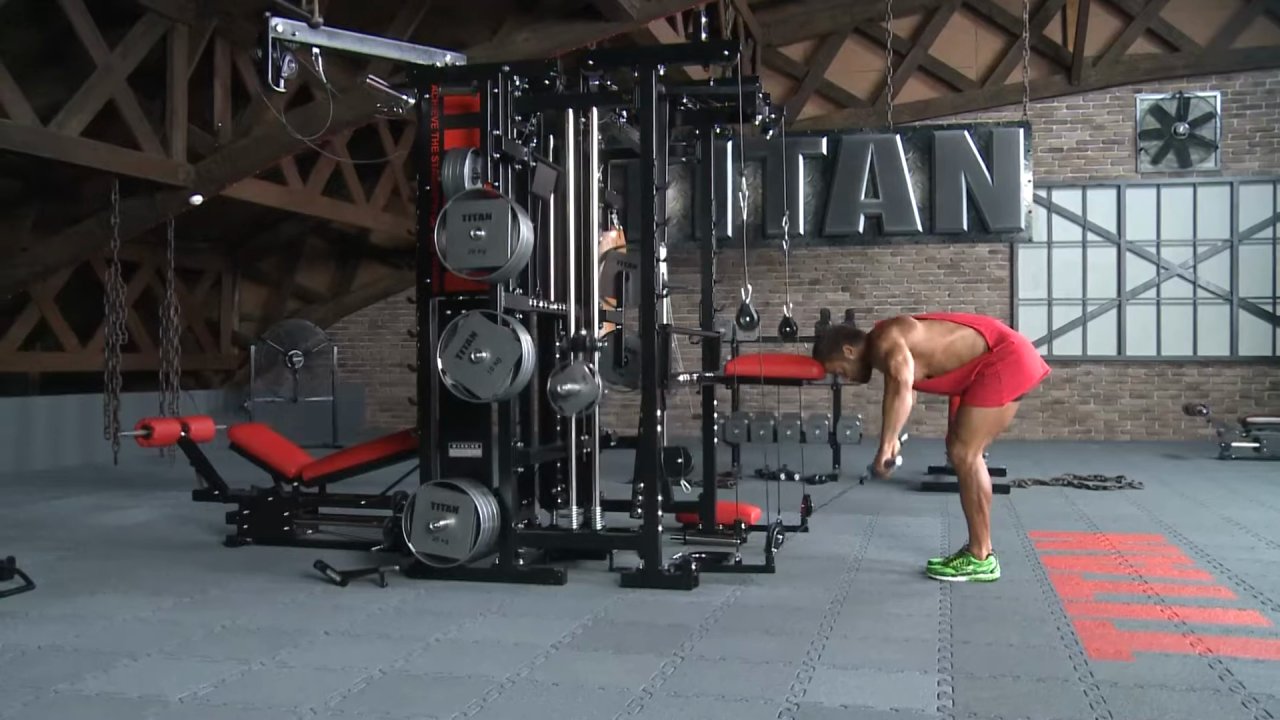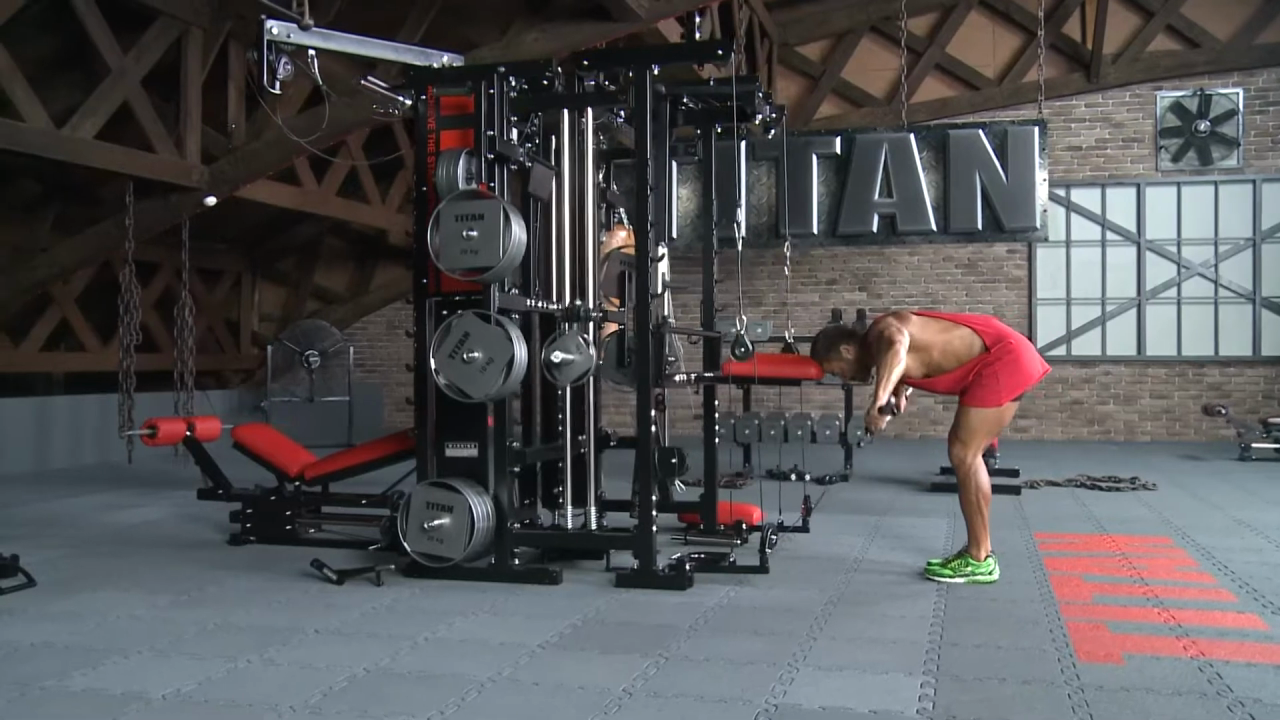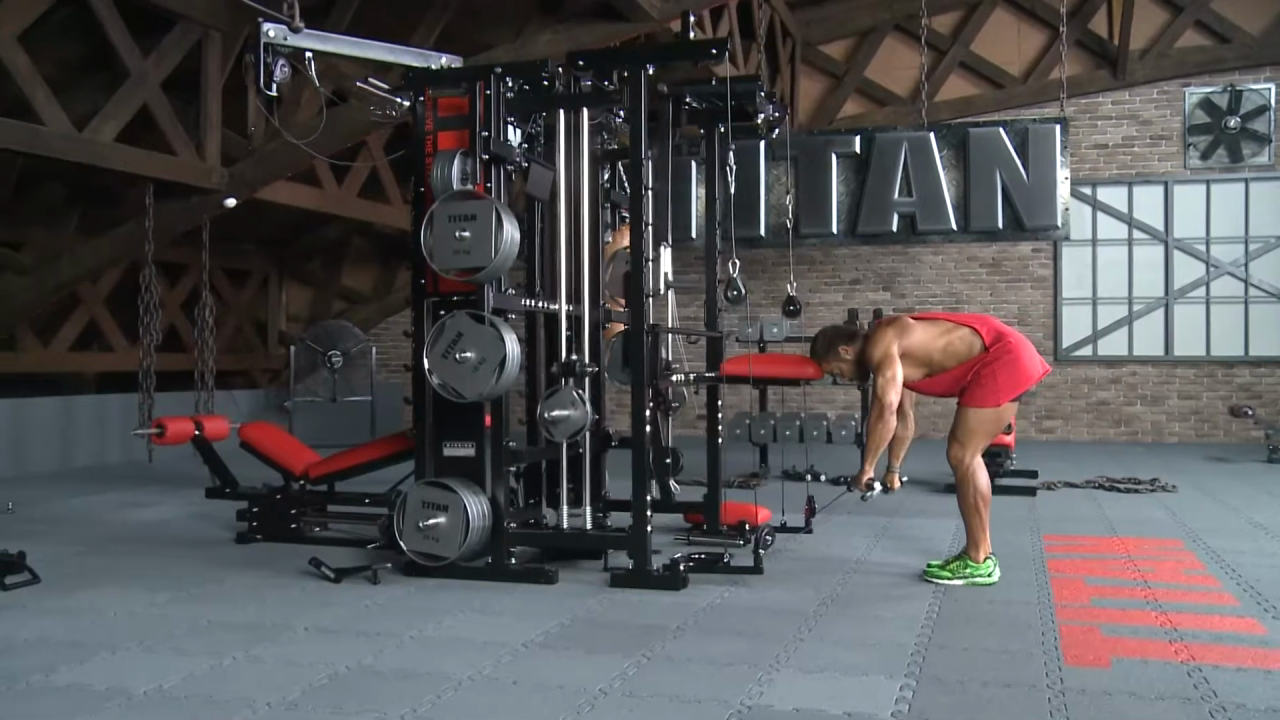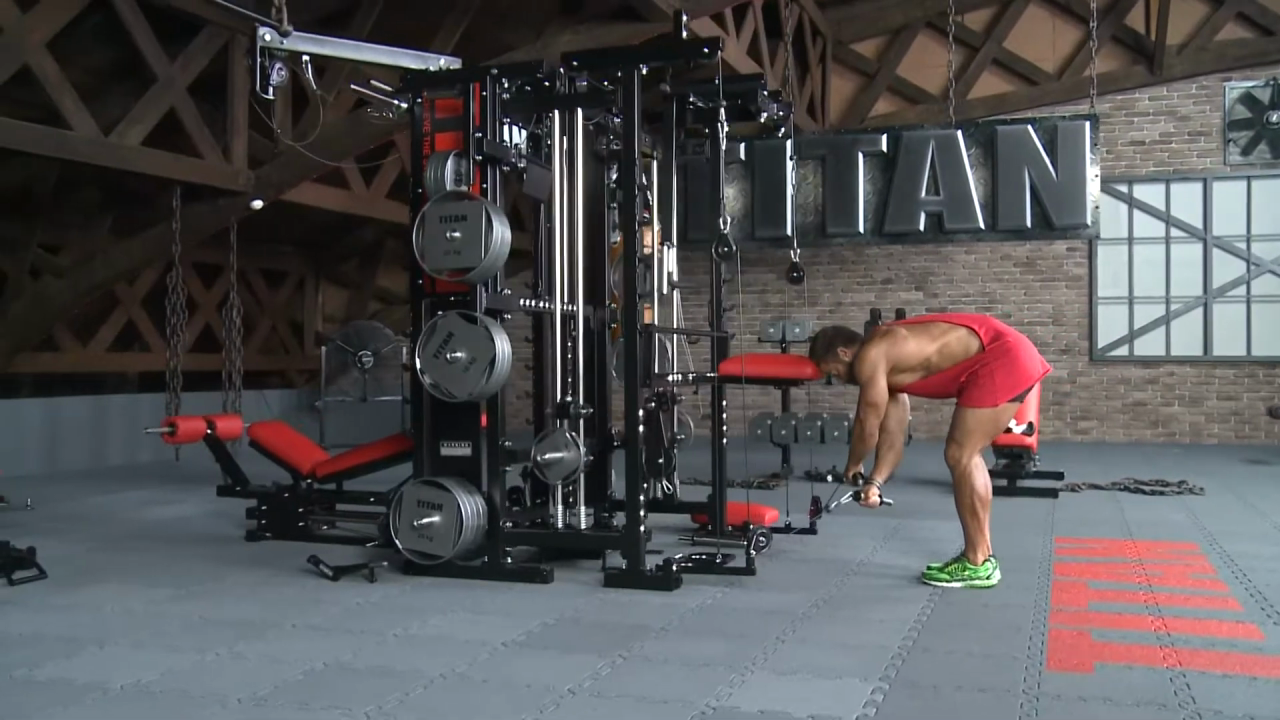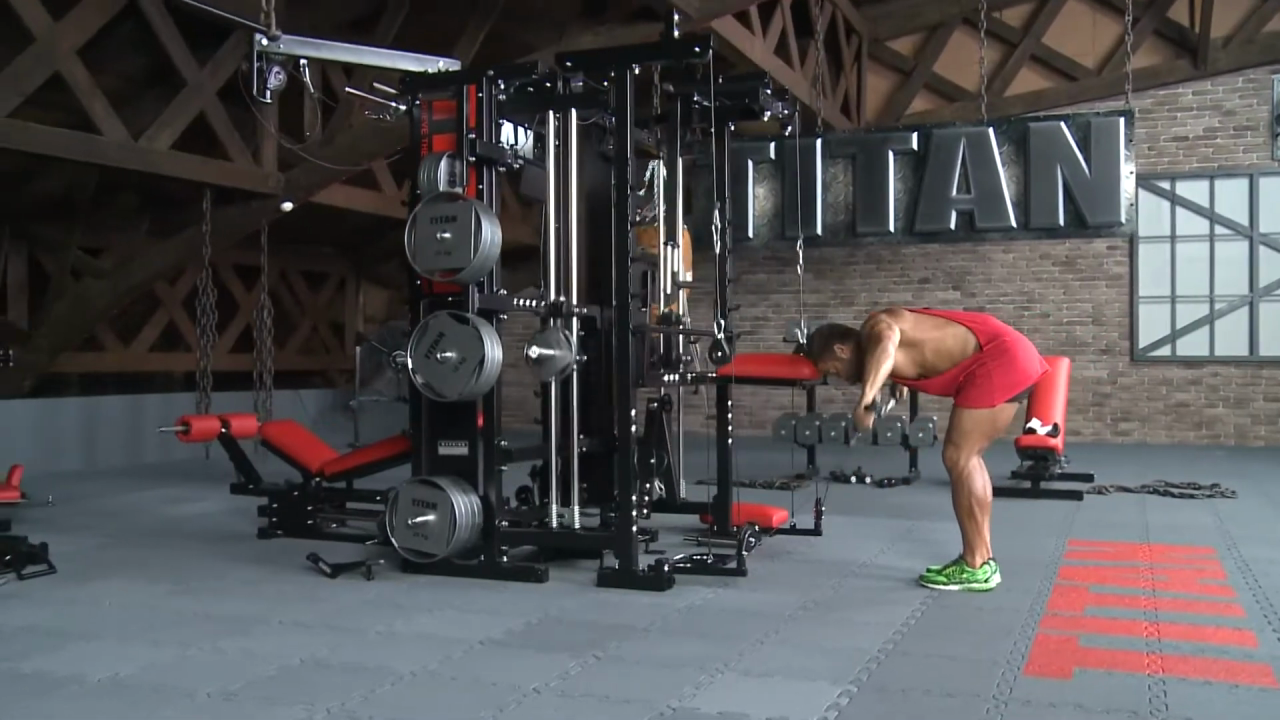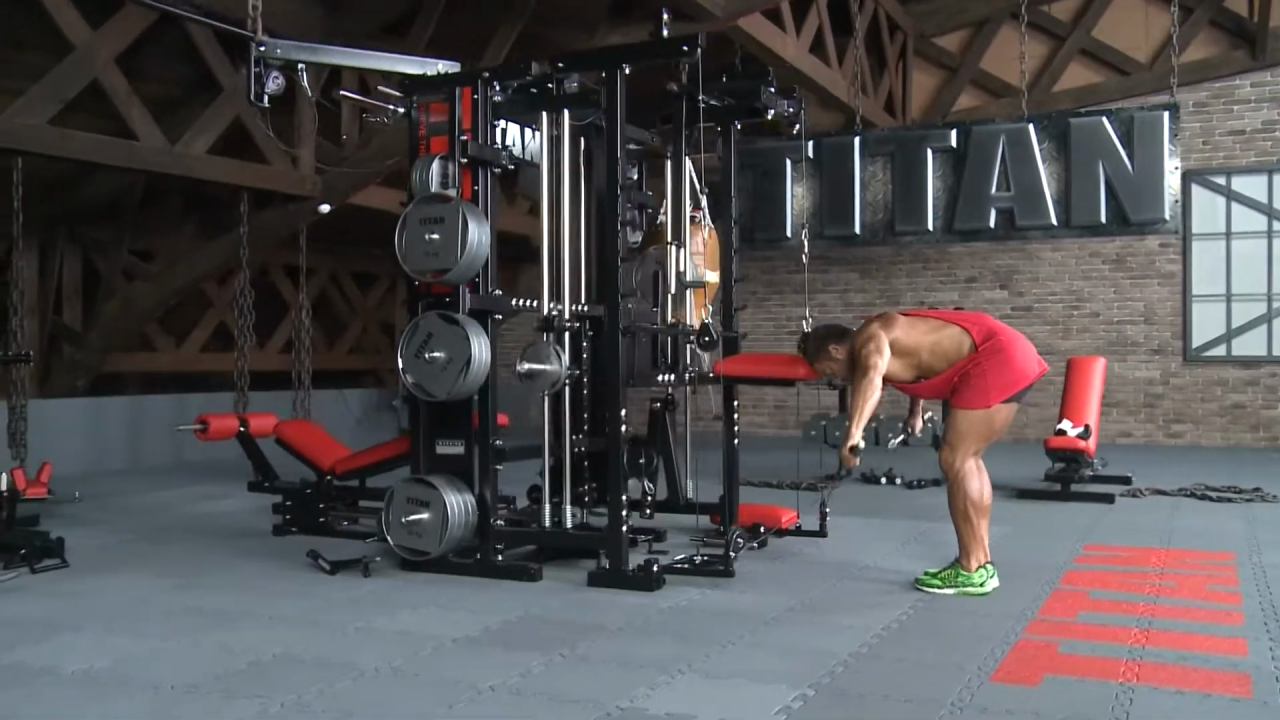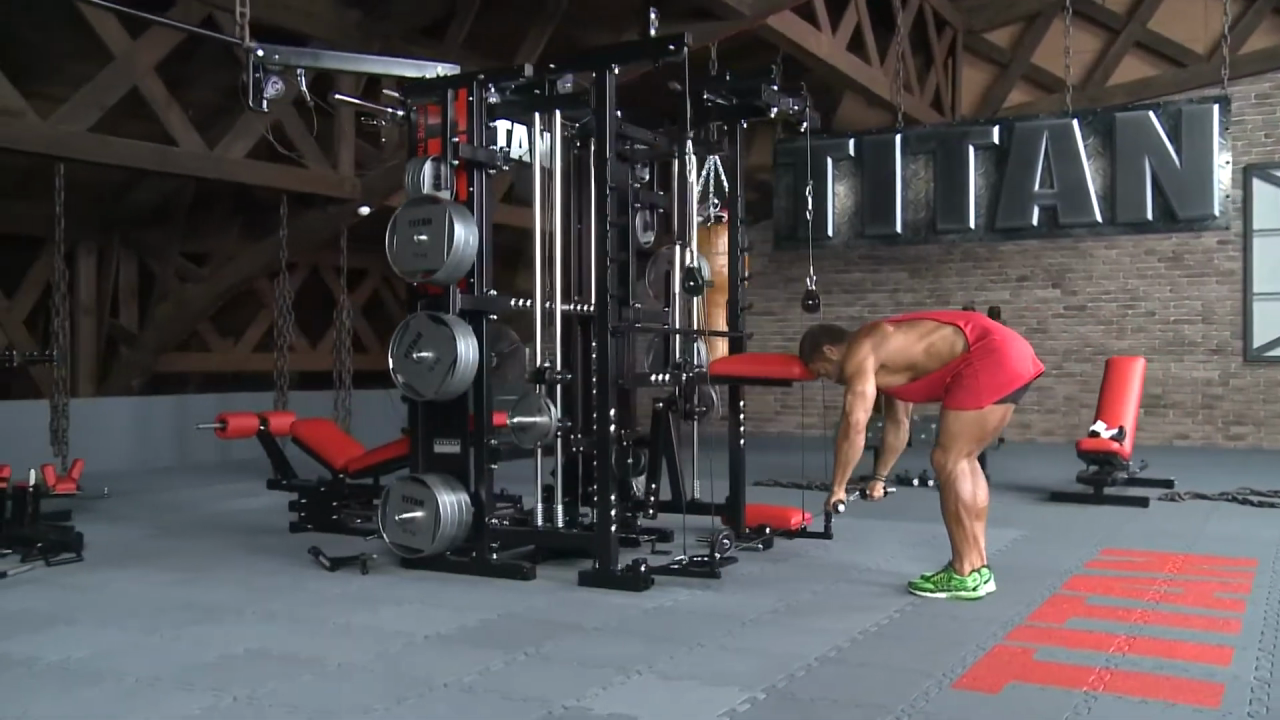
dt=0.7s
person 1, frame 1
left shoulder: (883, 341)
right shoulder: (887, 344)
left elbow: (901, 382)
right elbow: (904, 388)
left wrist: (885, 448)
right wrist: (894, 438)
left hip: (1004, 360)
right hip: (1003, 357)
left knee: (964, 455)
right knee: (964, 452)
left ankle: (981, 559)
right ankle: (980, 550)
person 1, frame 2
left shoulder: (878, 337)
right shoulder: (883, 339)
left elbow: (896, 343)
left wrist: (878, 400)
right wrist: (899, 393)
left hip: (1002, 360)
right hip: (1004, 357)
left knee: (963, 455)
right knee: (966, 454)
left ankle: (979, 561)
right ankle: (979, 551)
person 1, frame 3
left shoulder: (879, 346)
right shoulder: (892, 357)
left elbow: (885, 409)
right elbow: (903, 415)
left wrist: (867, 468)
right wrist: (893, 468)
left hip: (1003, 360)
right hip: (1006, 356)
left knee: (962, 456)
right knee: (966, 455)
left ankle: (979, 563)
right ankle: (980, 554)
person 1, frame 4
left shoulder: (871, 357)
right shoulder: (888, 365)
left elbow: (867, 426)
right elbow: (892, 434)
left wrist: (853, 466)
right wrist: (874, 482)
left hip: (1001, 360)
right hip: (1009, 355)
left knee: (960, 457)
right knee: (967, 456)
left ankle: (978, 565)
right ankle: (980, 556)
person 1, frame 5
left shoulder: (871, 334)
right shoulder: (884, 329)
left elbow: (886, 337)
left wrist: (866, 398)
right wrist: (899, 383)
left hip: (999, 359)
right hip: (1009, 354)
left knee: (958, 458)
right knee: (967, 457)
left ankle: (976, 568)
right ankle: (983, 561)
person 1, frame 6
left shoulder: (866, 338)
right shoulder: (884, 337)
left elbow: (873, 369)
right elbow: (920, 356)
left wrist: (853, 434)
right wrist: (915, 414)
left hip: (995, 359)
right hip: (1009, 352)
left knee: (955, 460)
right knee: (966, 459)
left ankle: (971, 571)
right ankle: (982, 564)
person 1, frame 7
left shoulder: (860, 353)
right shoulder: (884, 352)
left elbow: (854, 425)
right elbow: (897, 422)
left wrist: (838, 488)
right wrist: (879, 477)
left hip: (990, 358)
right hip: (1008, 351)
left knee: (948, 461)
right knee: (962, 460)
left ankle: (965, 576)
right ankle: (978, 568)
